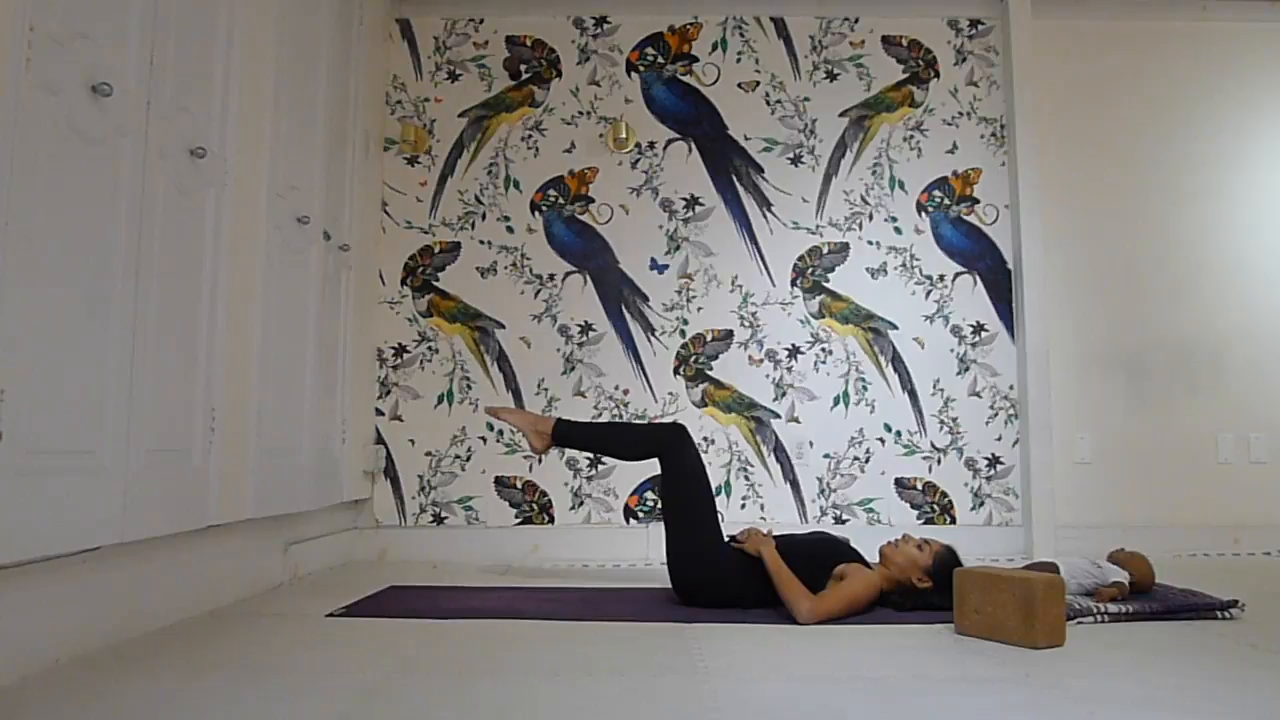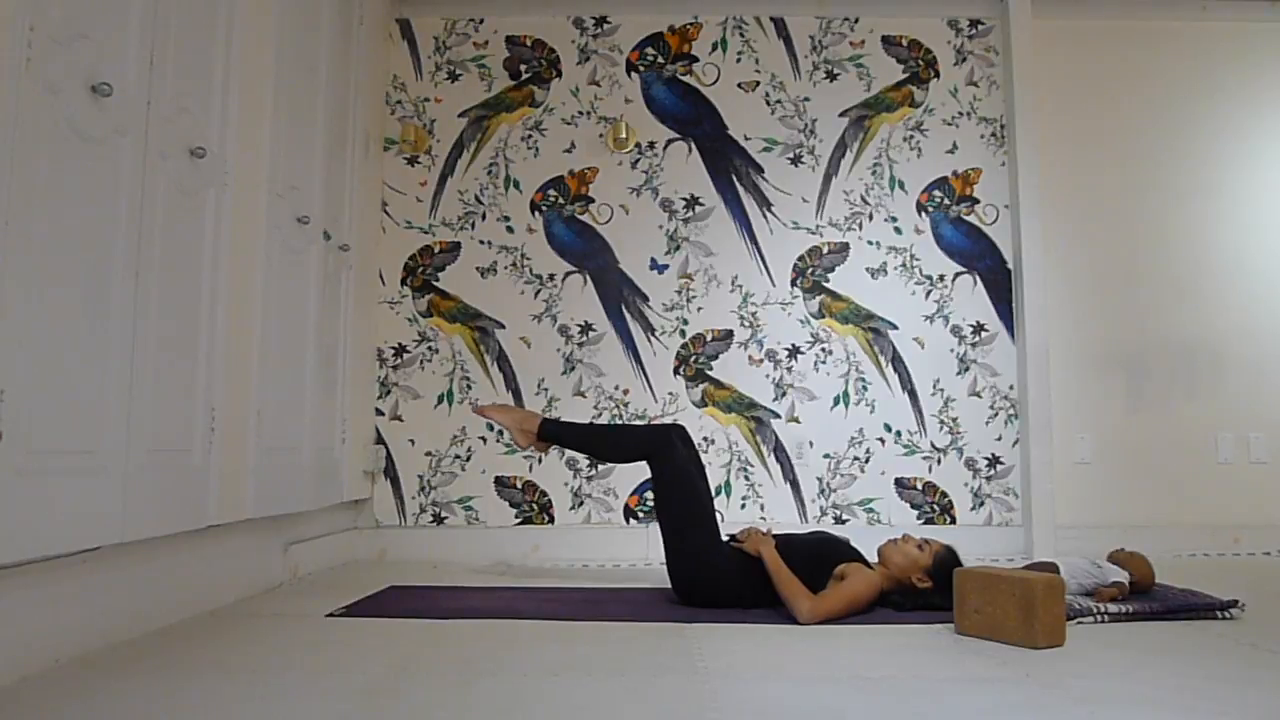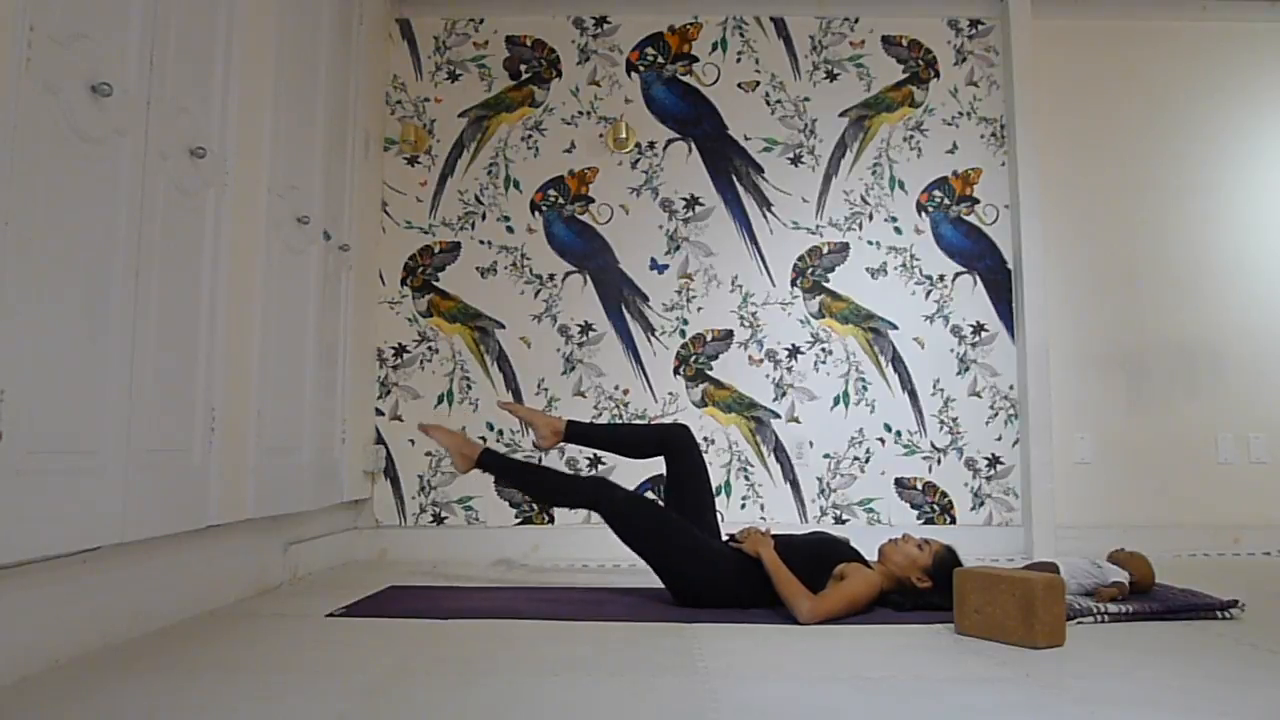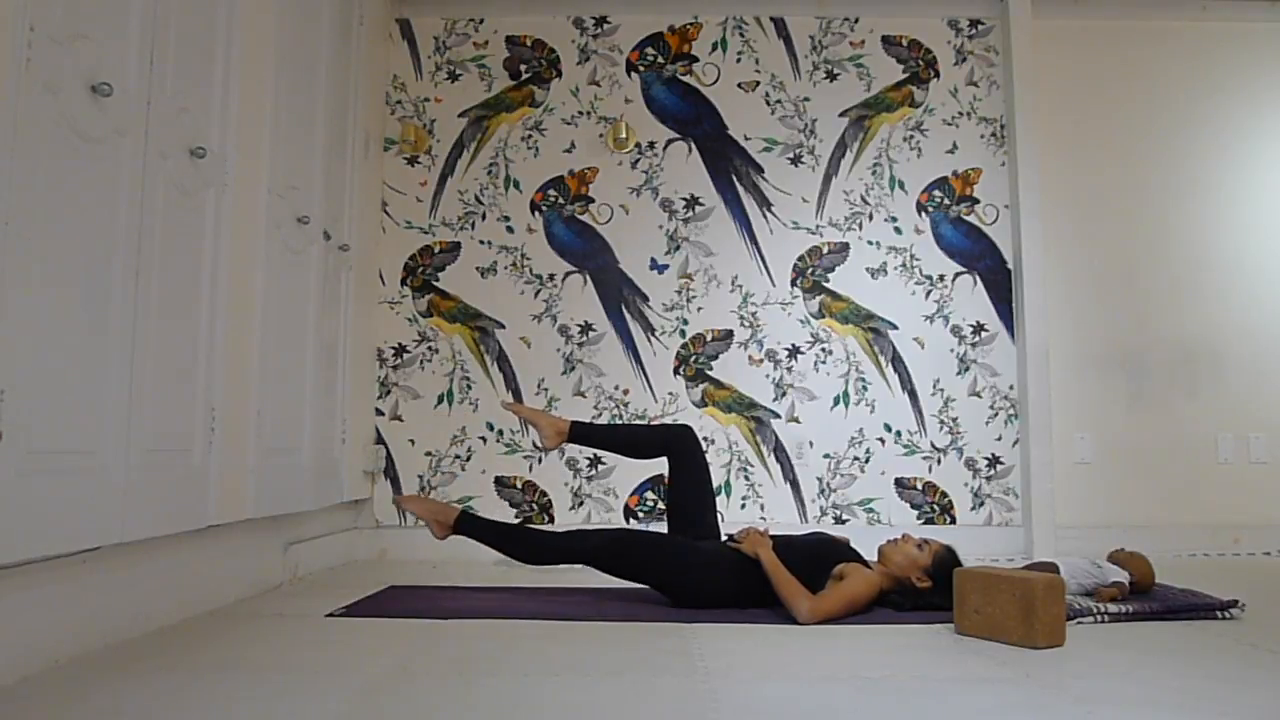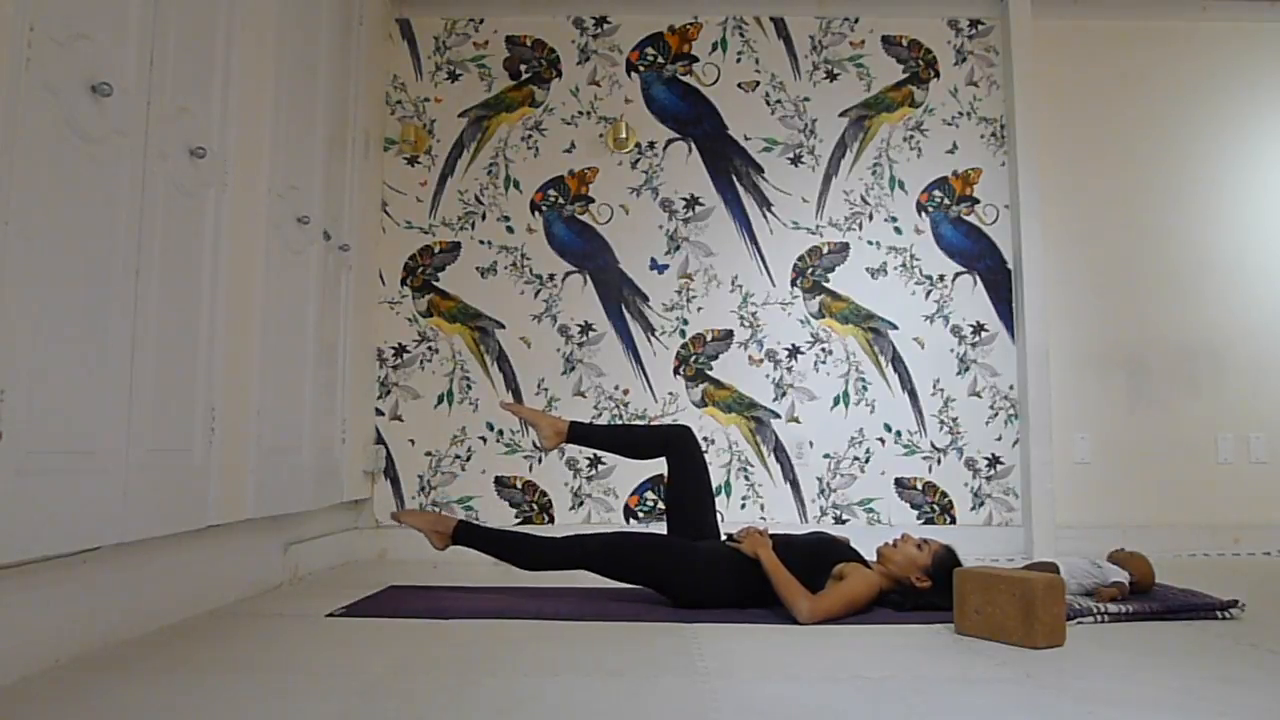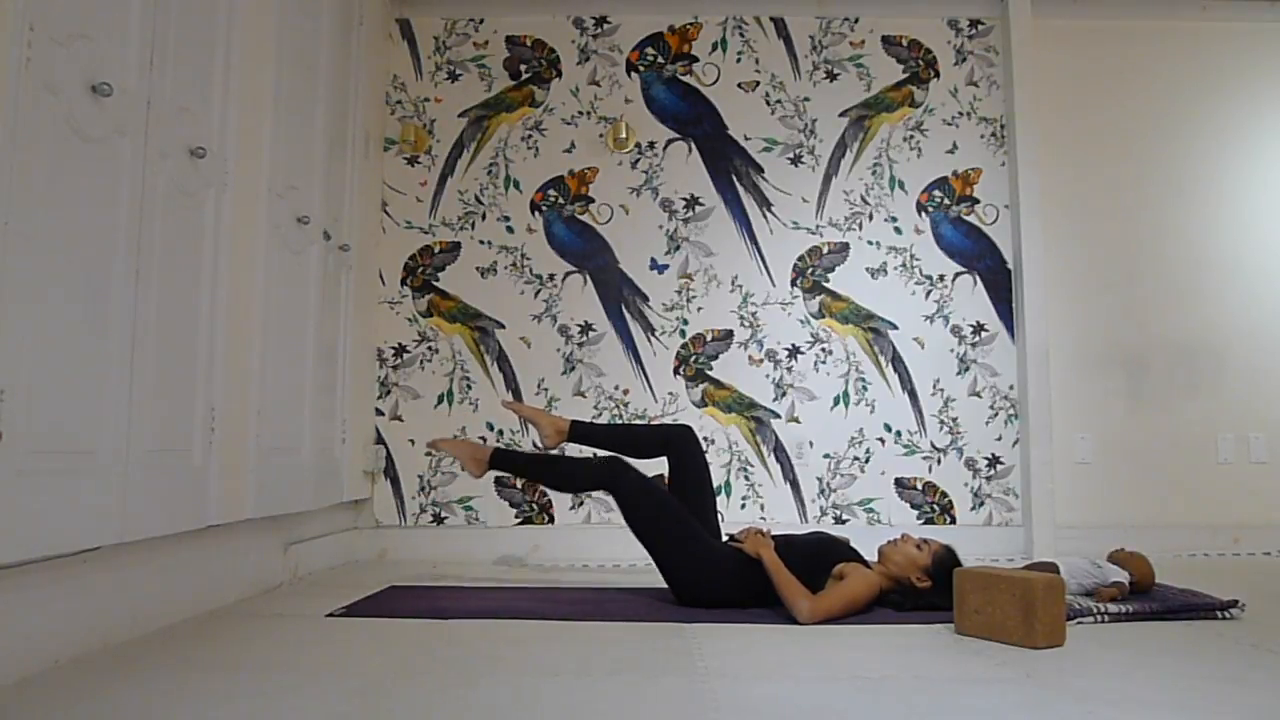
dt=0.7s
person 1, frame 1
left shoulder: (867, 585)
right shoulder: (862, 570)
left elbow: (807, 609)
left wrist: (766, 550)
right wrist: (761, 541)
left hip: (712, 577)
right hip: (722, 563)
left knee: (674, 439)
right knee: (672, 439)
left ankle: (551, 429)
right ankle: (554, 433)
person 1, frame 2
left shoulder: (868, 584)
right shoulder: (861, 568)
left elbow: (807, 609)
left wrist: (766, 550)
right wrist: (762, 538)
left hip: (712, 577)
right hip: (718, 563)
left knee: (661, 446)
right knee: (673, 437)
left ankle: (538, 429)
right ankle: (547, 429)
person 1, frame 3
left shoulder: (867, 586)
right shoulder: (859, 568)
left elbow: (808, 609)
left wrist: (765, 551)
right wrist: (759, 539)
left hip: (714, 578)
right hip: (718, 557)
left knee: (599, 491)
right knee: (677, 438)
left ankle: (478, 457)
right ankle: (560, 430)
person 1, frame 4
left shoulder: (865, 586)
right shoulder: (856, 565)
left elbow: (807, 609)
left wrist: (762, 552)
right wrist: (759, 539)
left hip: (709, 578)
right hip: (710, 553)
left knee: (576, 544)
right knee: (680, 438)
left ankle: (457, 521)
right ankle: (564, 430)
person 1, frame 5
left shoulder: (866, 585)
right shoulder: (856, 564)
left elbow: (807, 609)
left wrist: (762, 553)
right wrist: (761, 538)
left hip: (709, 579)
right hip: (713, 552)
left knee: (577, 549)
right knee: (678, 439)
left ankle: (455, 531)
right ankle: (563, 431)
person 1, frame 6
left shoulder: (866, 585)
right shoulder: (857, 566)
left elbow: (807, 609)
left wrist: (765, 553)
right wrist: (763, 538)
left hip: (711, 576)
right hip: (716, 559)
left knee: (615, 471)
right knee: (680, 438)
left ankle: (492, 459)
right ankle: (564, 429)
